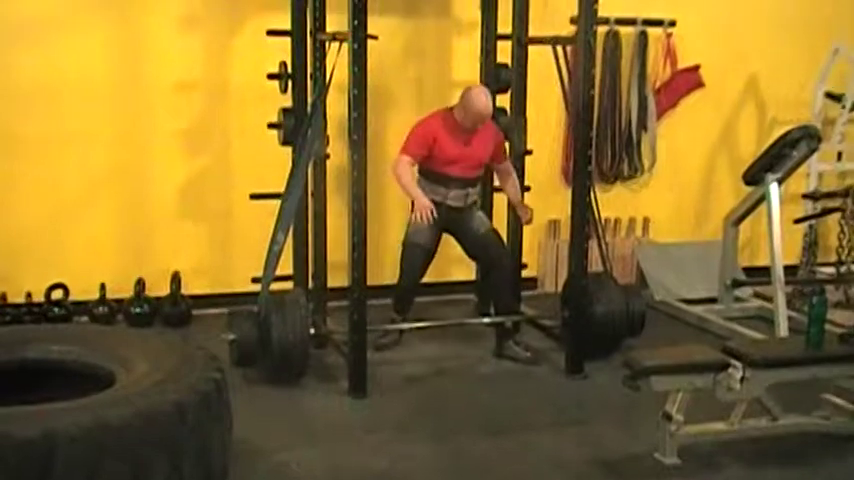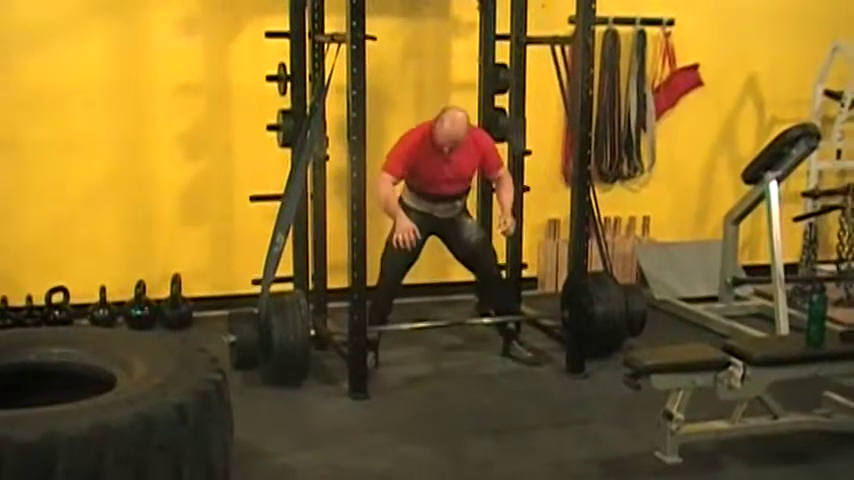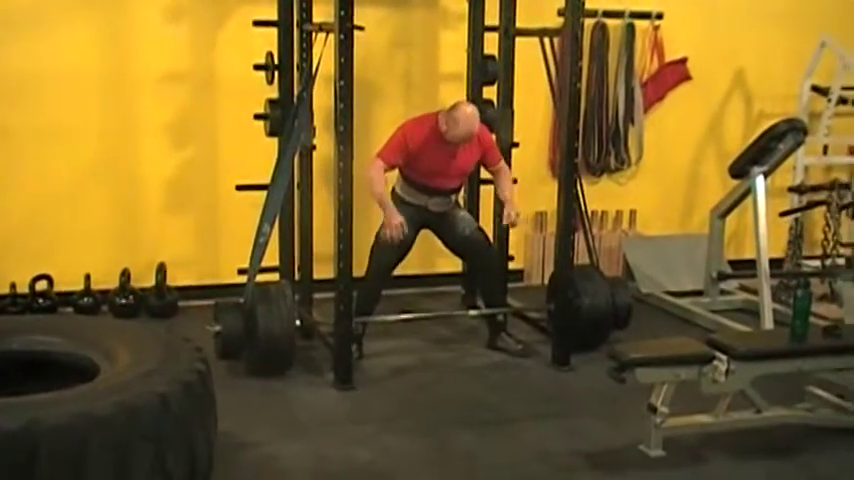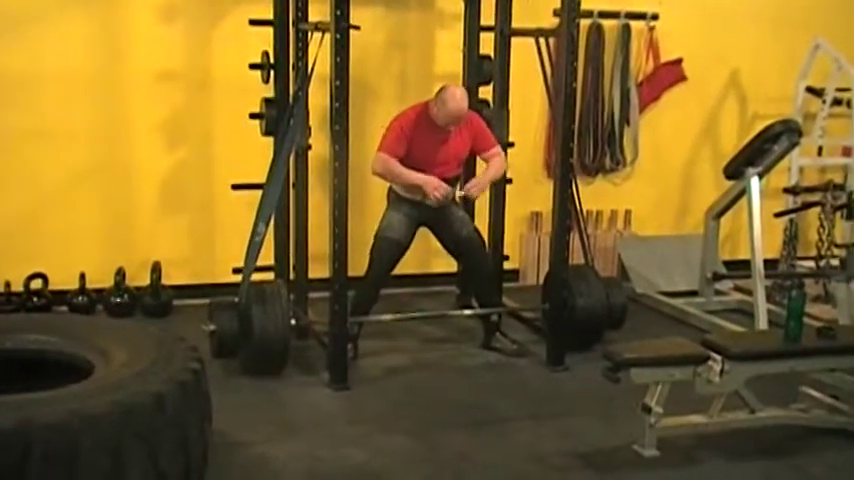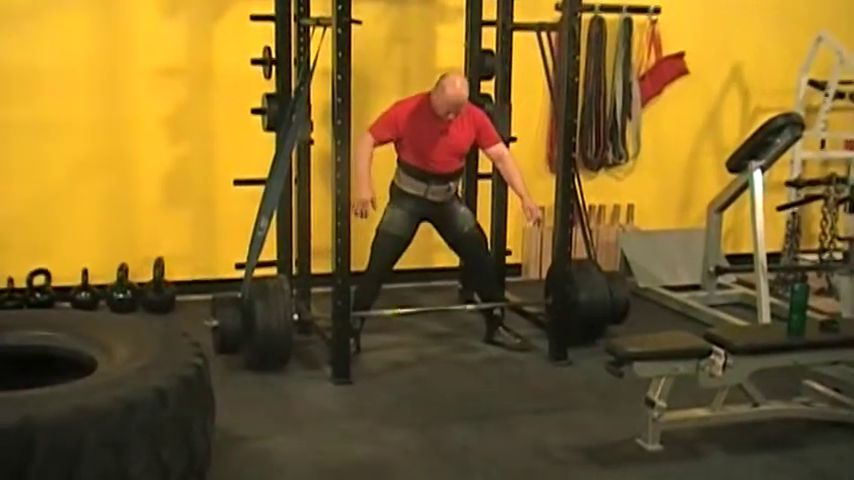
dt=1s
person 1, frame 1
left shoulder: (492, 131)
right shoulder: (430, 127)
left elbow: (504, 168)
right elbow: (401, 165)
left wrist: (518, 204)
right wrist: (418, 197)
left hip: (467, 208)
right hip: (431, 206)
left knee: (500, 262)
right knee: (411, 270)
left ankle: (507, 337)
right ankle: (396, 325)
person 1, frame 2
left shoulder: (481, 141)
right shoulder: (413, 141)
left elbow: (502, 177)
right elbow: (384, 183)
left wrist: (506, 211)
right wrist: (399, 219)
left hip: (455, 213)
right hip: (415, 212)
left knee: (489, 268)
right knee: (391, 273)
left ankle: (511, 338)
right ankle: (370, 343)
person 1, frame 3
left shoulder: (480, 136)
right shoulder: (414, 131)
left elbow: (500, 169)
right elbow: (376, 169)
left wrist: (509, 203)
right wrist: (389, 211)
left hip: (448, 206)
right hip: (409, 204)
left knee: (488, 259)
right knee: (380, 265)
left ankle: (498, 331)
right ankle: (355, 334)
person 1, frame 4
left shoulder: (472, 122)
right shoulder: (408, 121)
left elbow: (498, 158)
right elbow: (379, 164)
left wrist: (484, 179)
right wrist: (422, 180)
left hip: (446, 203)
right hip: (406, 202)
left knee: (480, 261)
right knee: (378, 267)
left ankle: (492, 330)
right ankle: (349, 335)
person 1, frame 5
left shoulder: (475, 117)
right shoulder: (405, 111)
left elbow: (501, 155)
right elbow: (366, 142)
left wrist: (525, 197)
right wrist: (363, 186)
left hip: (448, 198)
right hip: (408, 196)
left knee: (480, 257)
right knee: (380, 262)
left ankle: (496, 326)
right ankle: (352, 330)
